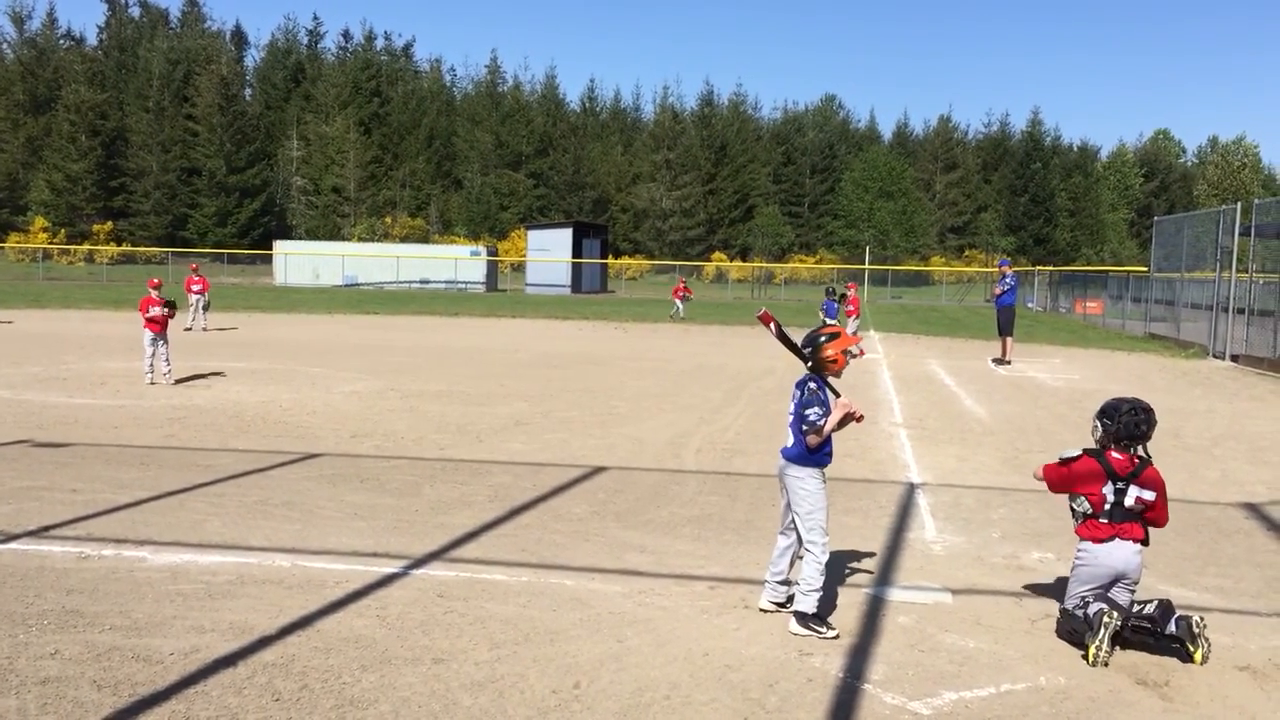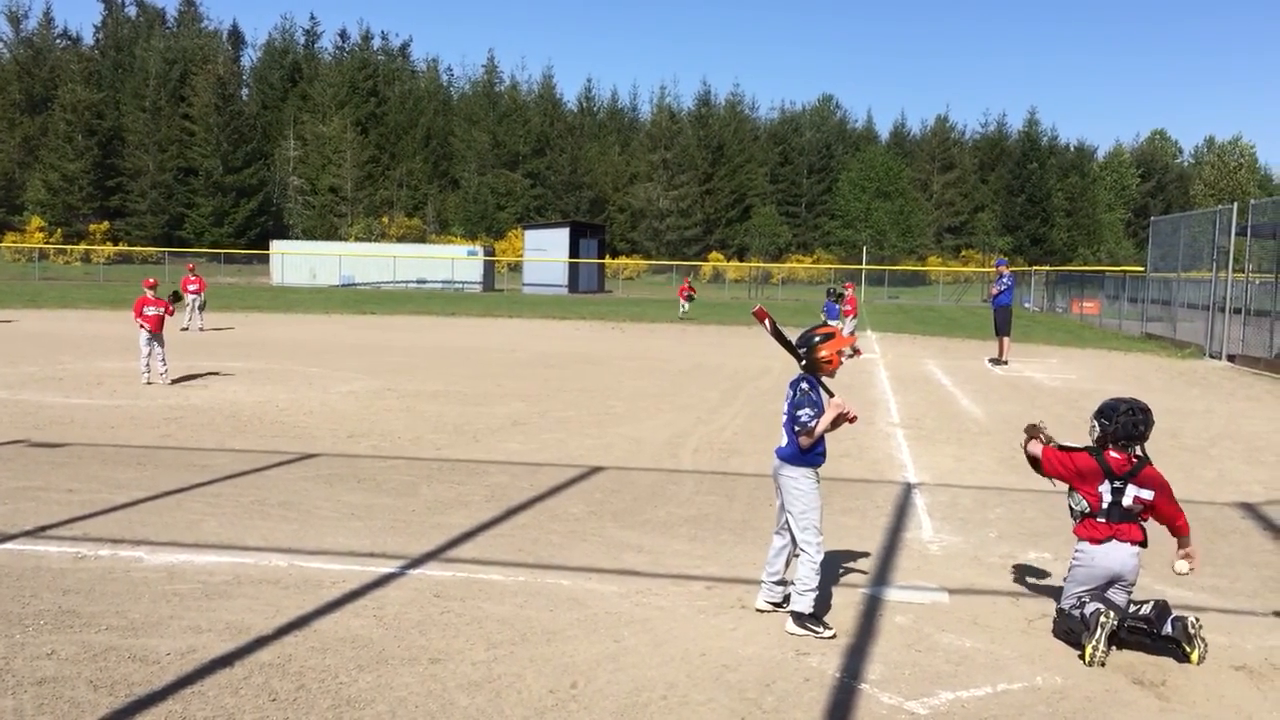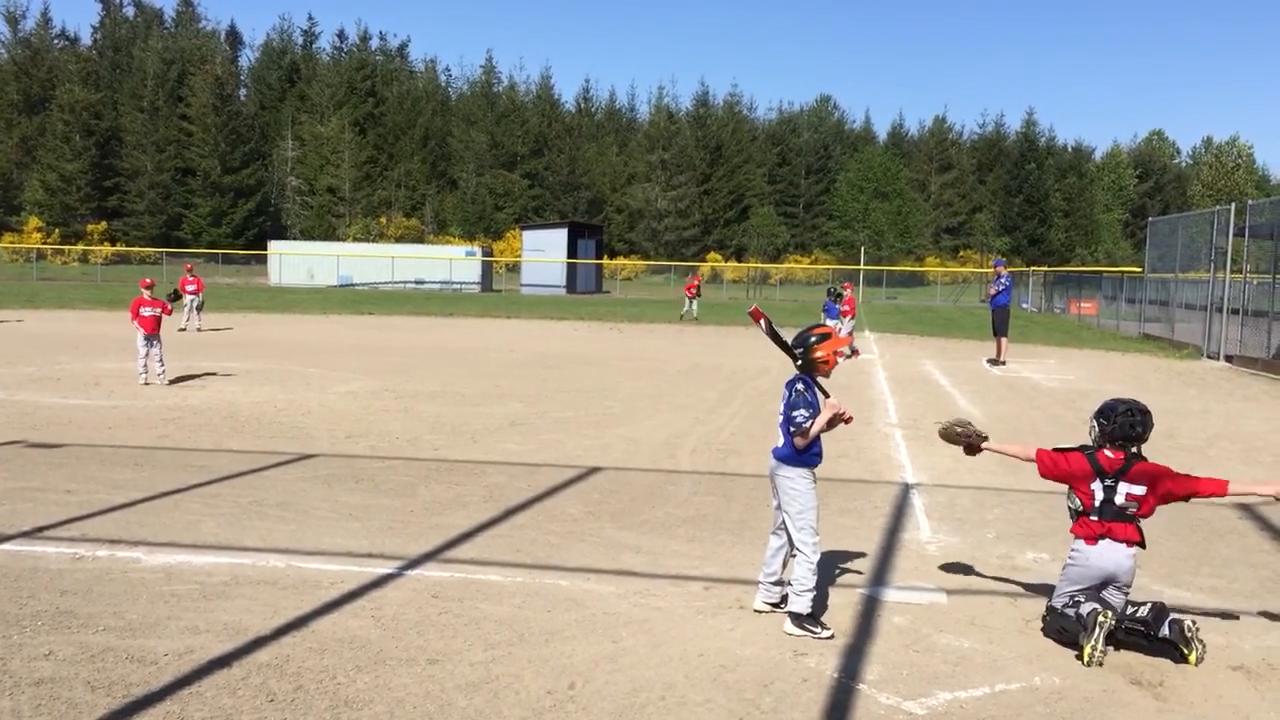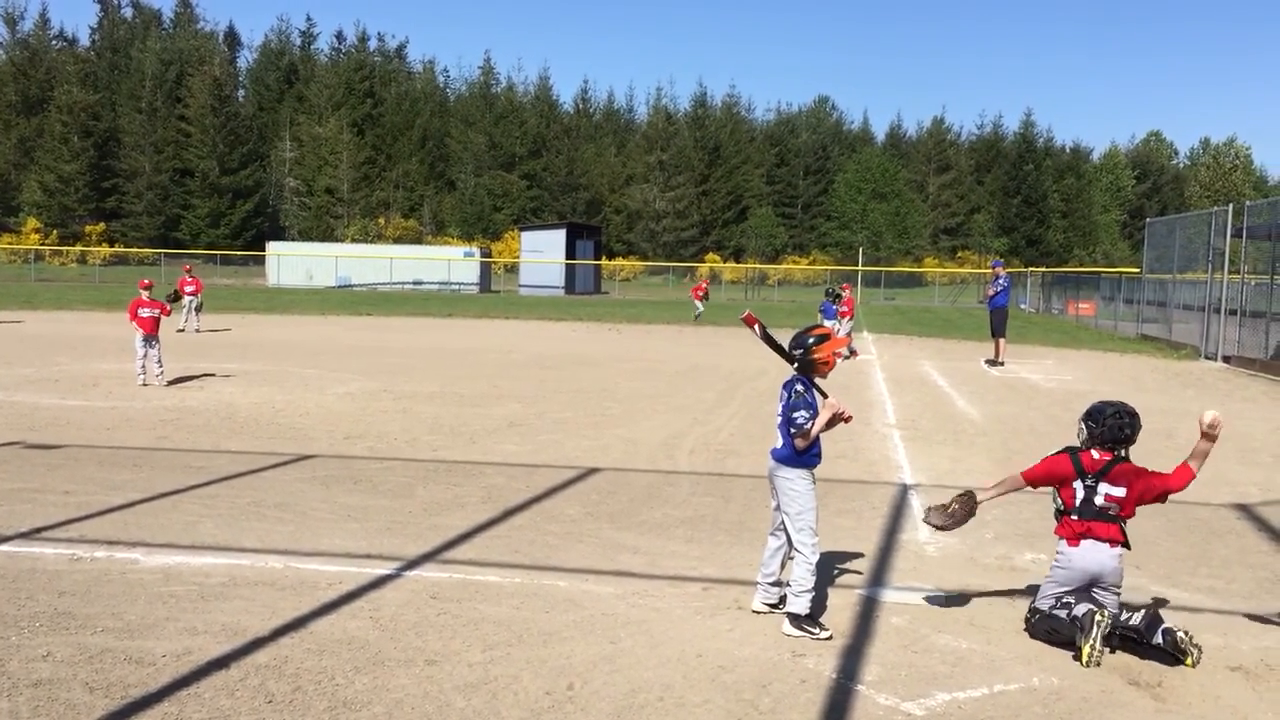
dt=0.2s
person 1, frame 1
left shoulder: (807, 384)
right shoulder: (813, 391)
right elbow: (814, 438)
left wrist: (846, 417)
right wrist: (838, 412)
left hip: (793, 467)
right hip: (805, 473)
left knee: (790, 534)
right knee: (816, 544)
left ankle: (774, 594)
right ankle: (804, 614)
person 1, frame 2
left shoulder: (802, 384)
right shoulder: (806, 391)
right elbow: (806, 439)
left wrist: (839, 418)
right wrist: (831, 412)
left hip: (787, 468)
right hip: (799, 473)
left knee: (785, 533)
right knee: (810, 543)
left ankle: (771, 594)
right ankle: (801, 614)
person 1, frame 3
left shoulder: (798, 385)
right shoulder: (802, 391)
right elbow: (801, 440)
left wrist: (834, 419)
right wrist: (826, 413)
left hip: (784, 468)
right hip: (795, 473)
left knee: (782, 534)
right knee: (807, 543)
left ankle: (769, 594)
right ankle: (799, 615)
person 1, frame 4
left shoulder: (793, 385)
right shoulder: (802, 393)
right elbow: (801, 441)
left wrist: (833, 418)
right wrist: (825, 414)
left hip: (782, 467)
right hip: (794, 474)
left knee: (780, 534)
right knee: (805, 543)
left ankle: (767, 595)
right ankle: (798, 615)
person 2, frame 1
left shoulder: (1086, 464)
right shoulder: (1151, 475)
left elbow: (1039, 473)
right elbow: (1158, 519)
left hip: (1095, 552)
right hip: (1132, 554)
left knee: (1072, 617)
right knee: (1117, 613)
left ankle: (1097, 615)
right ankle: (1176, 624)
person 2, frame 2
left shoulder: (1084, 461)
right shoulder: (1150, 476)
left elbow: (1033, 449)
right elbow: (1175, 517)
left wrist: (1034, 439)
right wrist: (1185, 545)
left hip: (1092, 553)
right hip: (1129, 556)
left knee: (1067, 618)
right knee: (1115, 610)
left ankle: (1091, 616)
right ankle: (1174, 623)
person 2, frame 3
left shoulder: (1081, 461)
right shoulder: (1150, 473)
left elbow: (1031, 455)
right elbow: (1202, 486)
left wrist: (985, 444)
left hip: (1089, 552)
right hip: (1126, 557)
left knee: (1057, 617)
right knee: (1111, 614)
left ankle: (1090, 616)
right ankle: (1170, 627)
person 2, frame 4
left shoulder: (1064, 462)
right shoulder: (1129, 475)
left elbow: (1021, 479)
right elbow: (1182, 477)
left wrist: (982, 495)
right wrist: (1207, 440)
left hip: (1073, 554)
right hip: (1111, 557)
left knee: (1039, 618)
right knee: (1107, 615)
left ankle: (1084, 619)
right ankle: (1162, 632)
